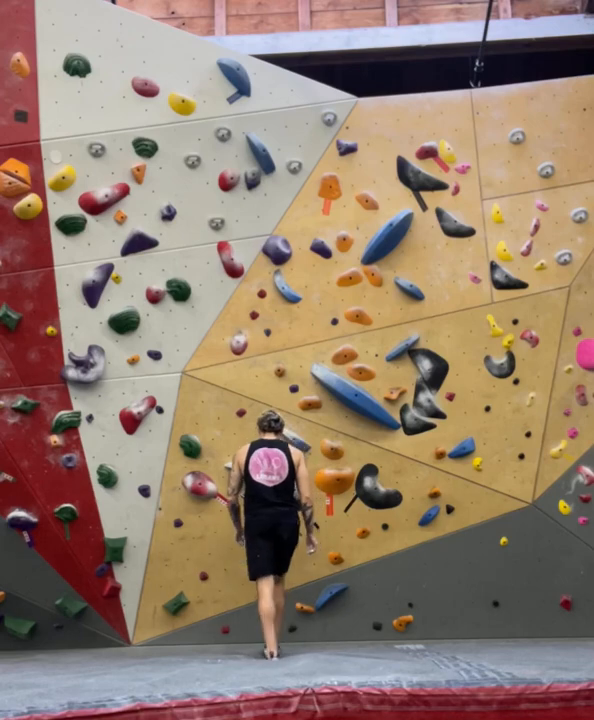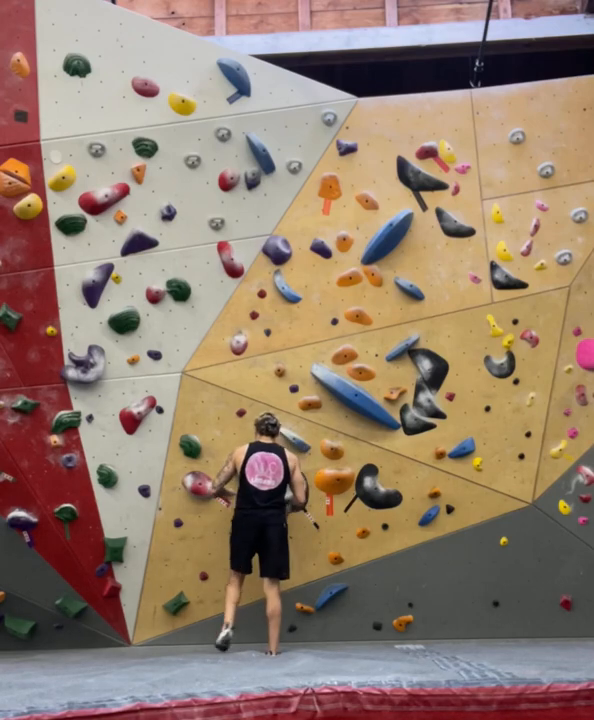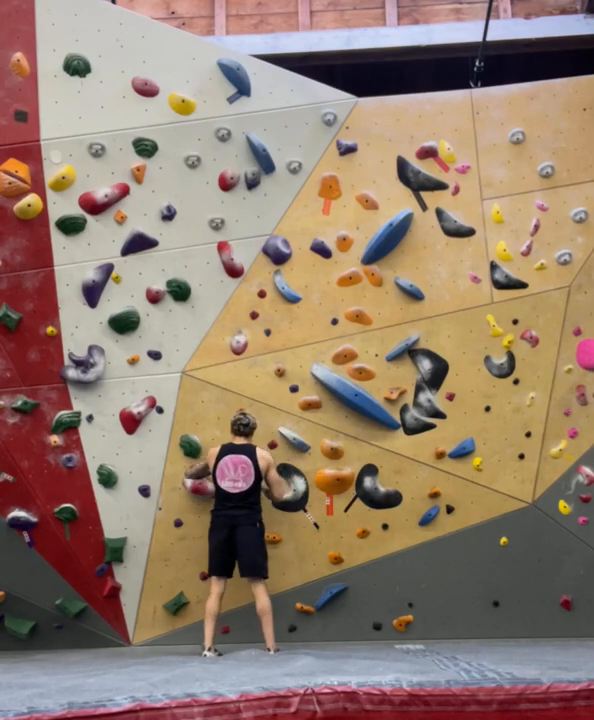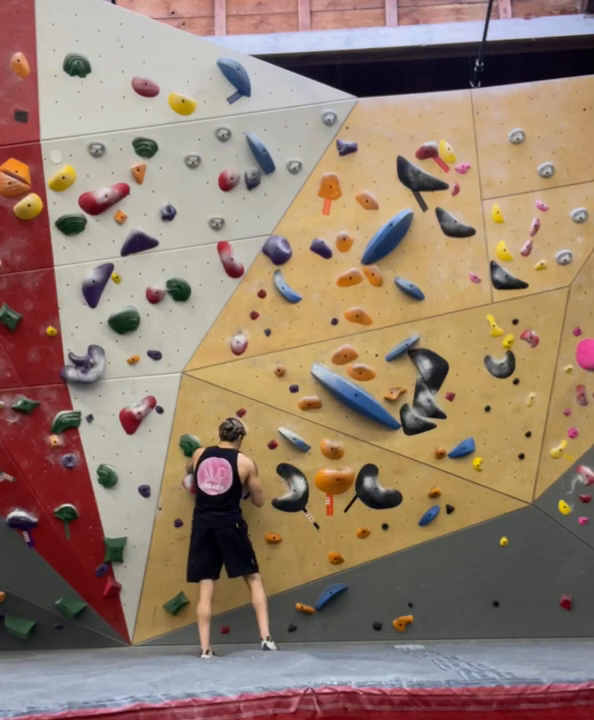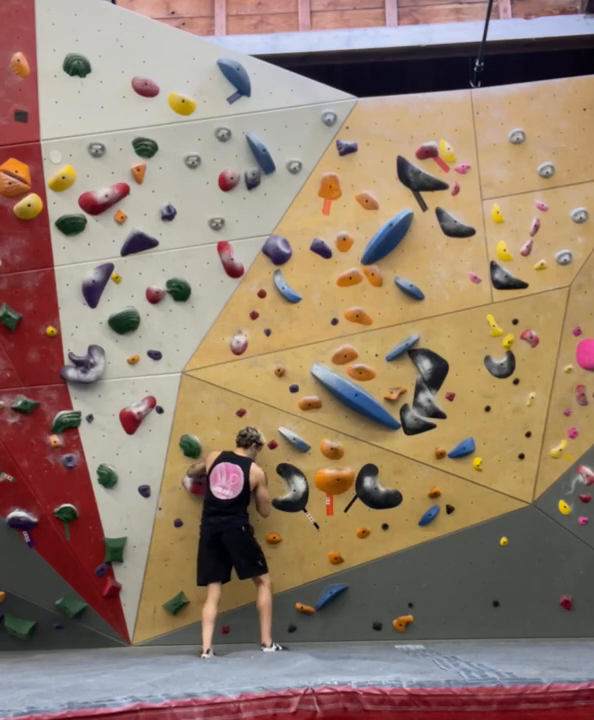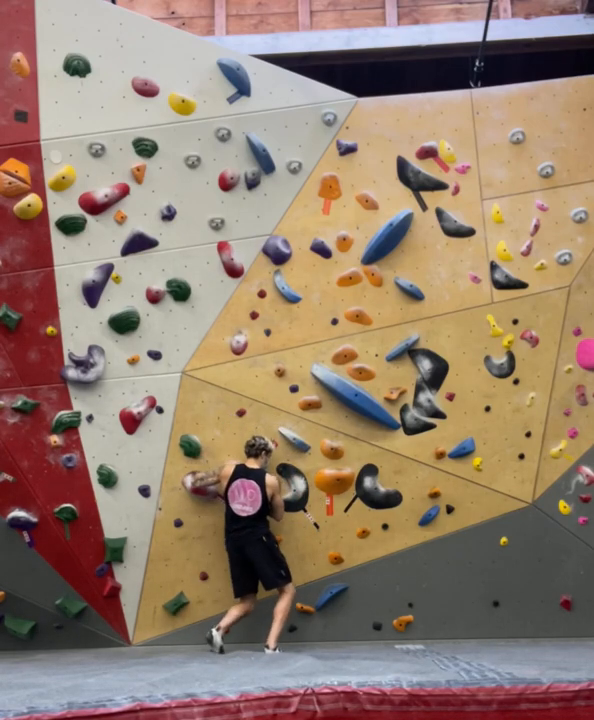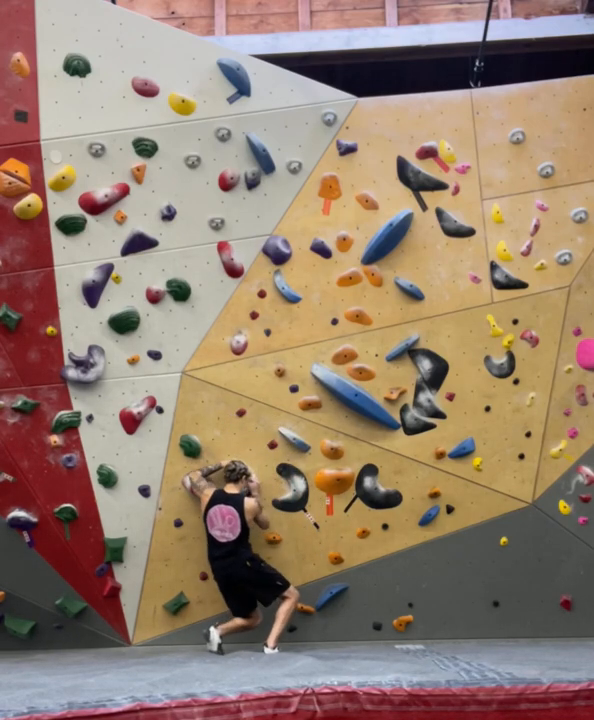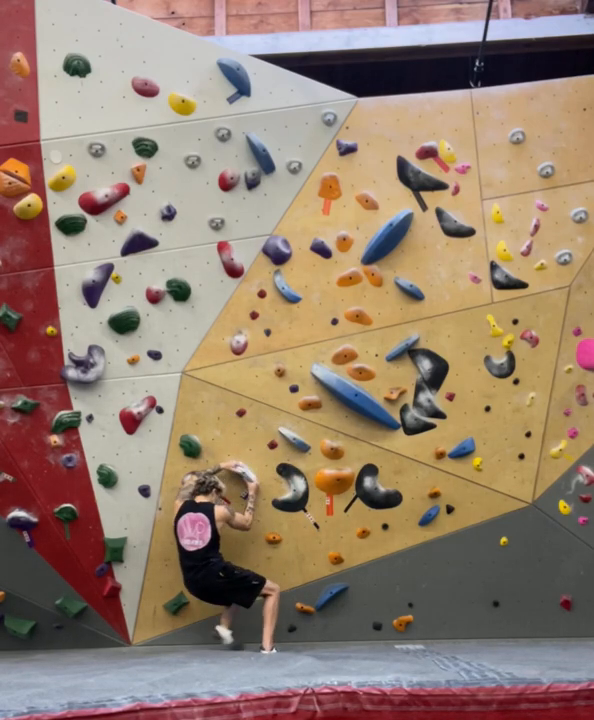
dt=0.5s
person 1, frame 1
left shoulder: (244, 453)
right shoulder: (294, 453)
left elbow: (232, 497)
right elbow: (306, 498)
left wrist: (238, 526)
right wrist: (310, 531)
left hip: (257, 523)
right hip: (286, 522)
left knee: (264, 588)
right knee: (278, 580)
left ankle: (272, 651)
right ankle: (273, 644)
person 1, frame 2
left shoulder: (241, 452)
right shoulder: (290, 457)
left elbow: (216, 487)
right elbow: (300, 499)
left hip: (245, 522)
right hip: (274, 524)
left knee: (236, 577)
right knee: (272, 588)
left ankle: (227, 626)
right ankle: (273, 649)
person 1, frame 3
left shoulder: (214, 453)
right shoulder: (263, 456)
right elbow: (278, 493)
left hip: (220, 524)
right hip: (248, 525)
left knee: (216, 588)
right knee: (258, 587)
left ankle: (208, 647)
right ankle: (272, 647)
person 1, frame 4
left shoulder: (199, 454)
right shoulder: (245, 462)
left elbow: (190, 471)
right elbow: (259, 501)
left hip: (202, 526)
right hip: (229, 526)
left knee: (205, 591)
right knee: (254, 580)
left ankle: (205, 650)
right ankle: (266, 638)
person 1, frame 5
left shoulder: (213, 457)
right shoulder: (256, 471)
left elbow: (191, 473)
right elbow: (265, 511)
left hip: (209, 530)
right hip: (236, 530)
left knee: (212, 594)
right knee: (264, 582)
left ankle: (206, 650)
right ankle: (267, 644)
person 1, frame 6
left shoulder: (227, 471)
right shoulder: (270, 481)
left elbow: (196, 482)
right elbow: (278, 515)
left hip: (234, 542)
right hip: (258, 540)
left knee: (246, 602)
right knee: (287, 591)
left ankle: (218, 630)
right ankle: (271, 645)
person 1, frame 7
left shoulder: (207, 495)
right shoulder: (250, 503)
left elbow: (193, 477)
right elbow: (264, 525)
left wrist: (221, 465)
right wrist: (256, 493)
left hip: (219, 569)
right hip: (243, 564)
left knee: (251, 619)
right knee: (291, 595)
left ankle: (217, 631)
right ankle: (271, 645)
person 1, frame 8
left shoulder: (180, 505)
right shoulder: (220, 511)
left elbow: (192, 480)
right elbow: (247, 523)
left wrist: (220, 467)
right wrist: (252, 494)
left hip: (193, 582)
right hip: (213, 574)
left knee: (240, 580)
right knee: (273, 590)
left ankle: (224, 627)
right ankle: (268, 647)
